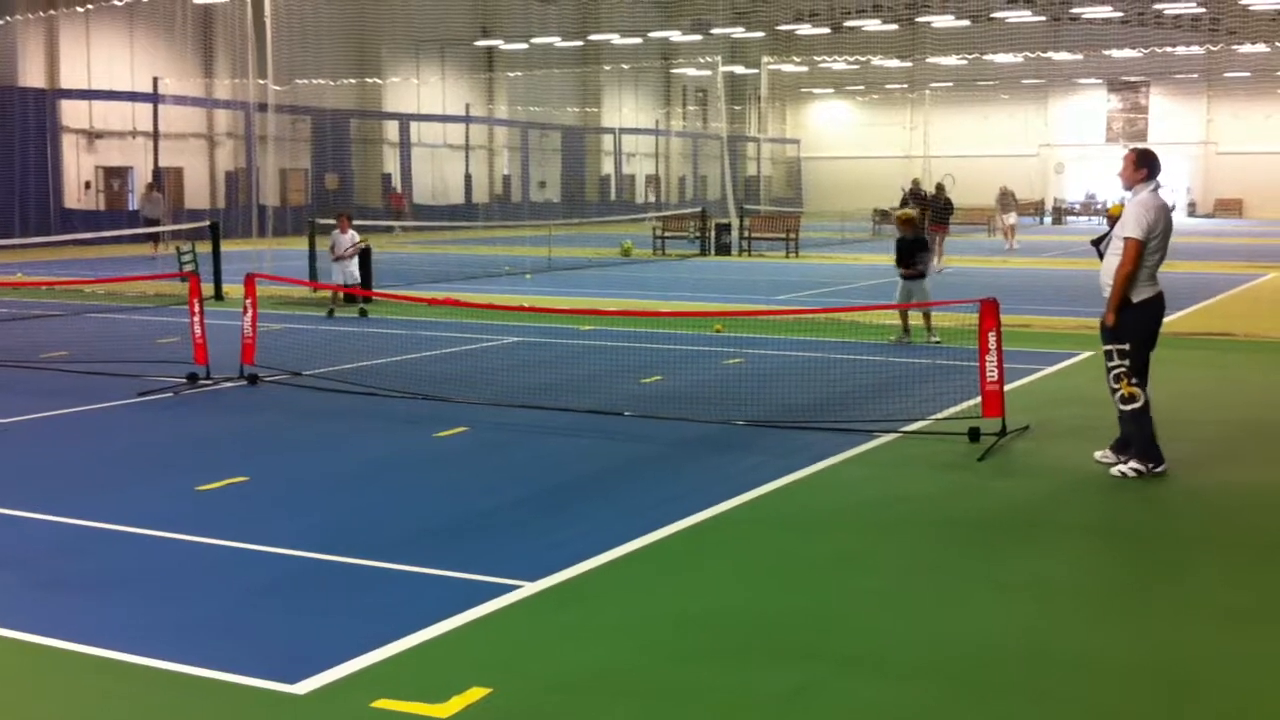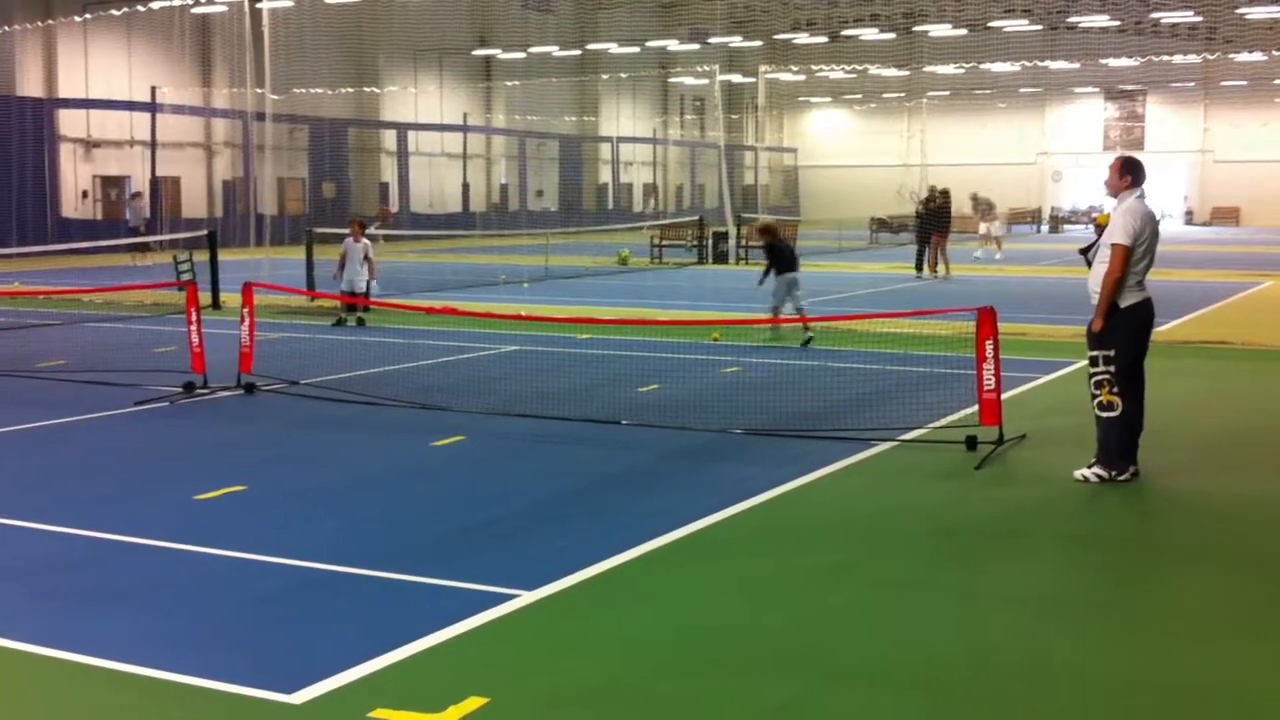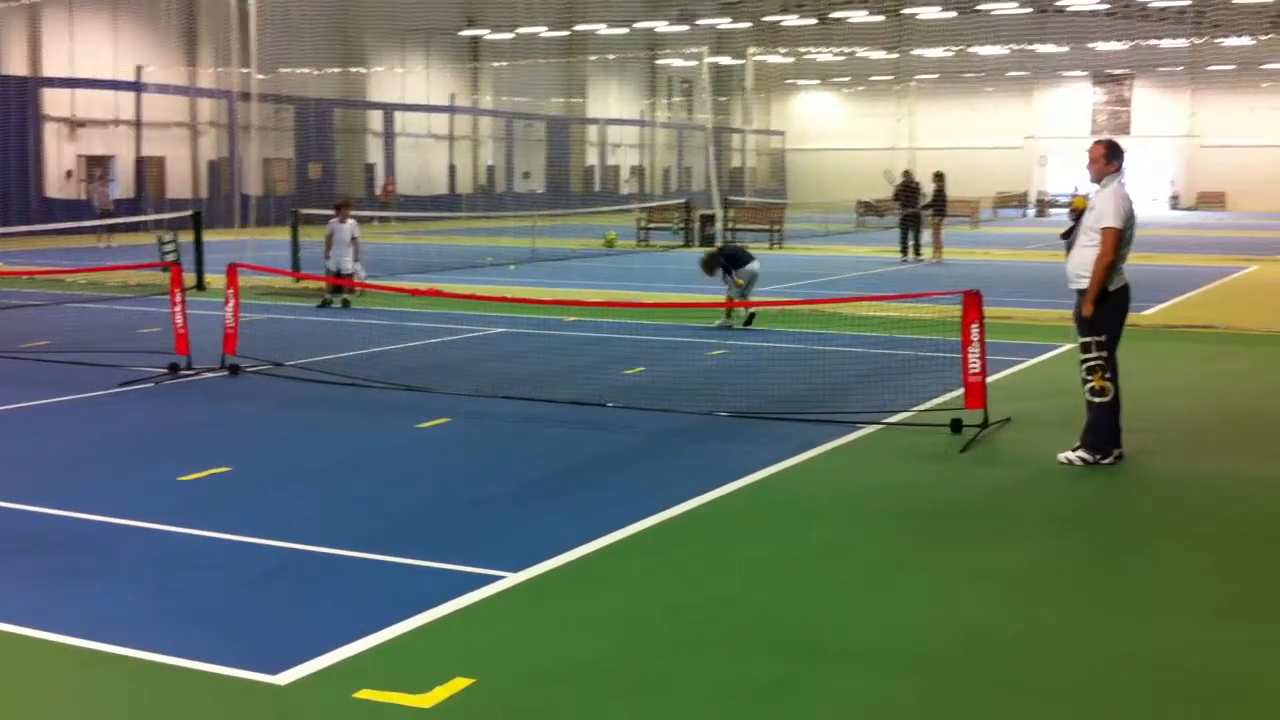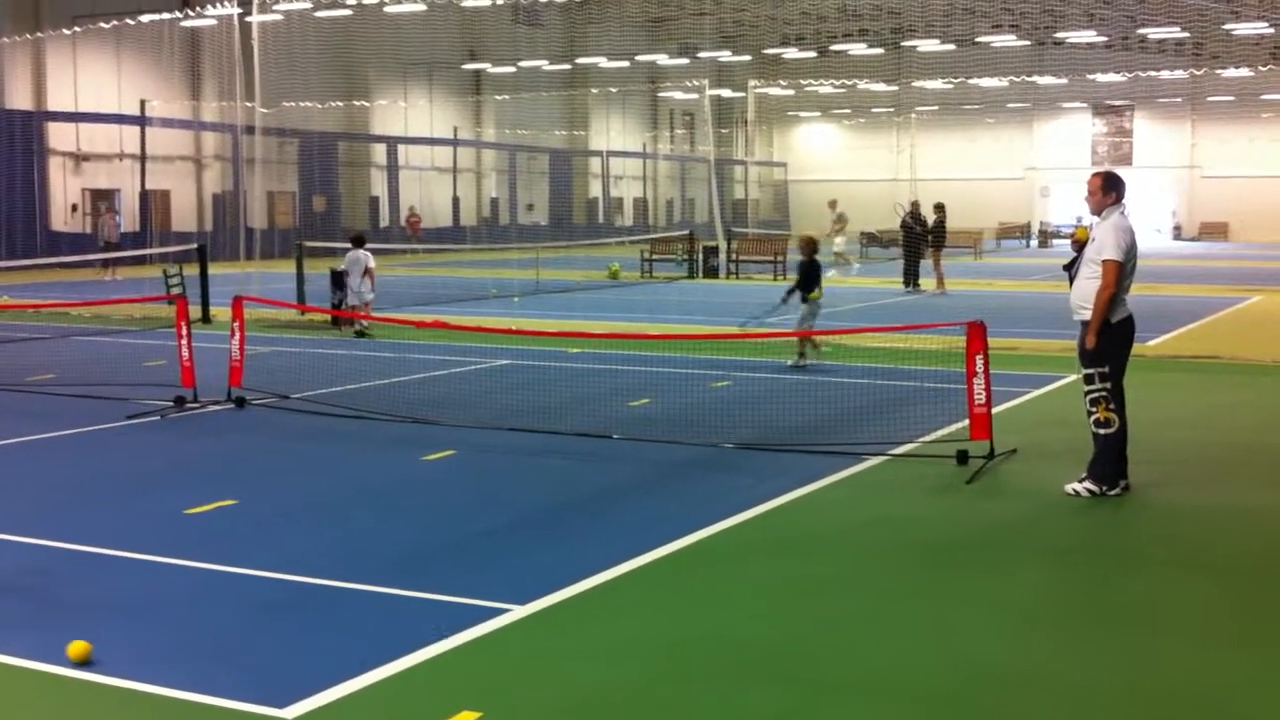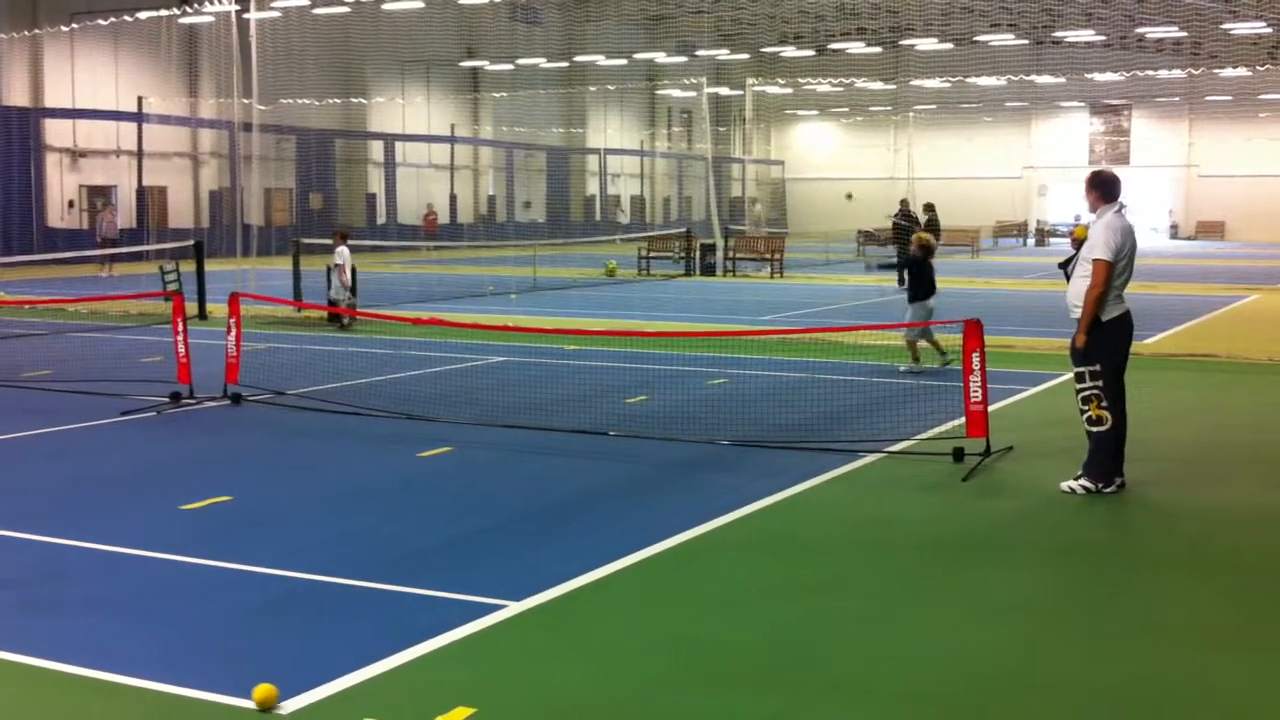
dt=1s
person 1, frame 1
left shoulder: (1140, 206)
right shoulder: (1158, 205)
left elbow: (1128, 265)
left wrist: (1111, 309)
right wrist: (1118, 228)
left hip: (1131, 304)
right hip: (1145, 301)
left knee: (1124, 380)
right knee: (1130, 378)
left ankle: (1147, 456)
right ankle: (1127, 446)
person 1, frame 2
left shoulder: (1126, 213)
right shoulder: (1144, 213)
left elbow: (1116, 271)
left wrist: (1100, 315)
right wrist: (1105, 235)
left hip: (1119, 311)
right hip: (1137, 307)
left knee: (1107, 388)
right knee: (1128, 387)
left ankle: (1112, 463)
right ankle: (1124, 459)
person 1, frame 3
left shoulder: (1112, 197)
right shoulder: (1104, 194)
left elbow: (1107, 254)
left wrist: (1090, 300)
right wrist: (1080, 219)
left hip: (1101, 295)
right hip: (1097, 294)
left knee: (1097, 371)
right knee: (1100, 370)
left ankle: (1098, 447)
right ankle: (1106, 442)
person 1, frame 4
left shoulder: (1113, 228)
right shoulder: (1107, 225)
left elbow: (1108, 286)
left wrist: (1092, 332)
right wrist: (1083, 250)
left hip: (1105, 327)
right hip: (1104, 326)
left knee: (1101, 402)
right knee: (1107, 402)
left ankle: (1105, 478)
right ankle: (1112, 473)
person 1, frame 5
left shoulder: (1106, 227)
right shoulder: (1118, 223)
left elbow: (1098, 286)
left wrist: (1083, 330)
right wrist: (1083, 248)
left hip: (1100, 325)
right hip: (1113, 322)
left knee: (1095, 401)
right knee: (1109, 400)
left ankle: (1100, 475)
right ankle: (1109, 470)
